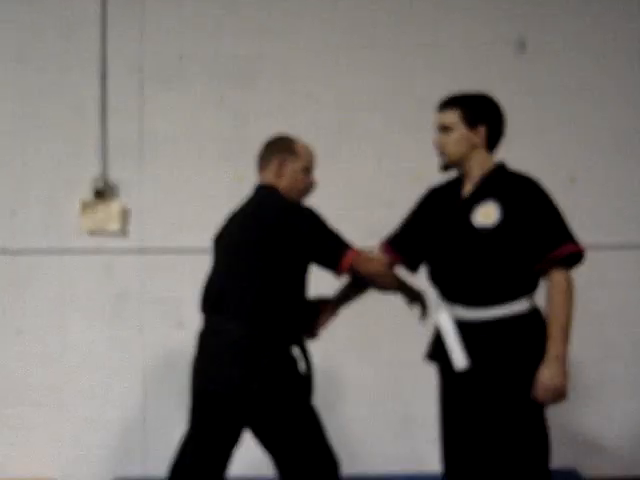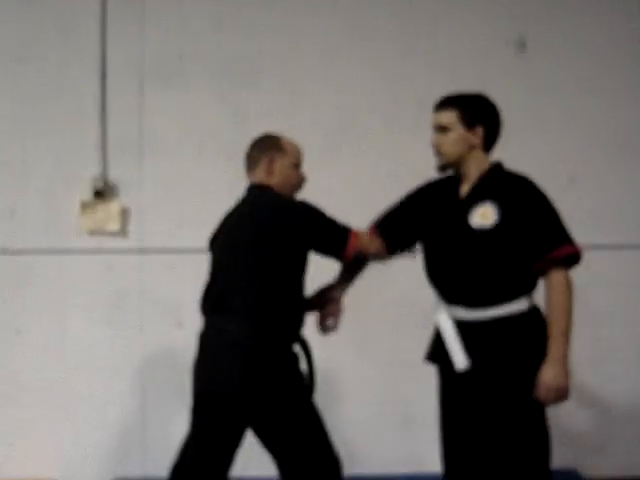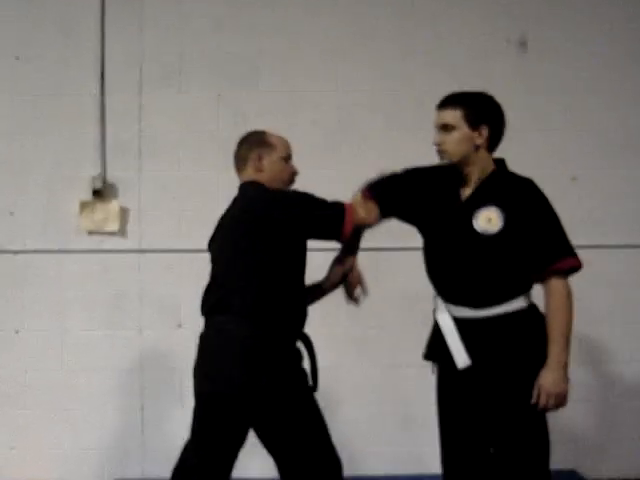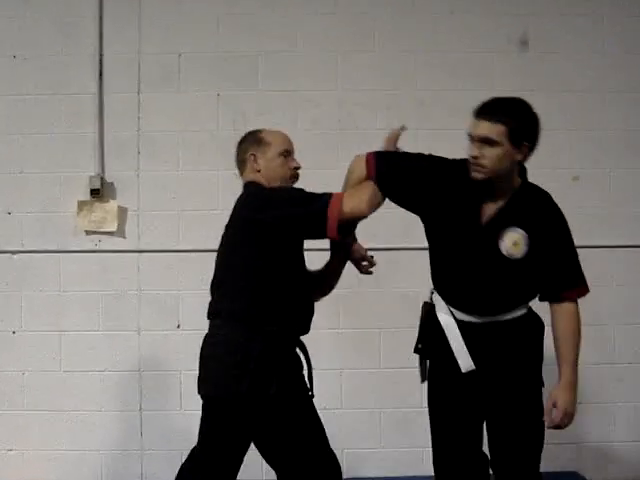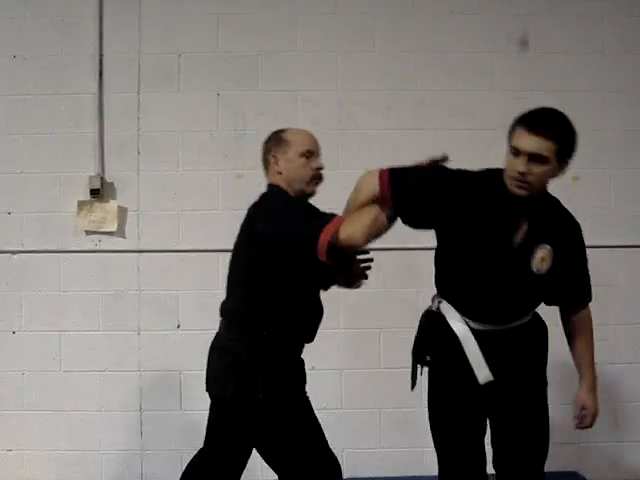
dt=0.2s
person 1, frame 1
left shoulder: (520, 193)
right shoulder: (438, 201)
left elbow: (557, 274)
right elbow: (388, 256)
left wrist: (555, 358)
right wrist: (334, 304)
left hip: (512, 345)
right hip: (460, 347)
person 1, frame 2
left shoulder: (517, 194)
right shoulder: (431, 197)
left elbow: (556, 274)
right elbow: (374, 241)
left wrist: (556, 358)
right wrist: (335, 290)
left hip: (512, 344)
right hip: (458, 346)
person 1, frame 3
left shoulder: (520, 198)
right shoulder: (428, 186)
left elbow: (556, 281)
right elbow: (367, 201)
left wrist: (555, 365)
right wrist: (346, 259)
left hip: (512, 342)
right hip: (456, 344)
person 1, frame 4
left shoulder: (541, 214)
right shoulder: (440, 181)
left elbow: (564, 299)
right elbow: (363, 166)
left wrist: (567, 382)
left hip: (510, 345)
right hip: (450, 340)
person 1, frame 5
left shoulder: (561, 228)
right shoulder: (459, 193)
left elbow: (575, 307)
right elbow: (373, 184)
left wrist: (587, 382)
left hip: (518, 348)
right hip: (455, 344)
person 2, frame 1
left shoulder: (240, 219)
right shoulder: (288, 215)
right elbow: (362, 265)
left wrist: (305, 308)
right wrist: (408, 290)
left hip: (215, 353)
right hip: (258, 359)
person 2, frame 2
left shoulder: (232, 222)
right shoulder: (285, 213)
right elbow: (363, 246)
left wrist: (310, 303)
left hip: (216, 353)
right hip: (260, 359)
person 2, frame 3
left shoulder: (230, 222)
right shoulder: (278, 206)
right elbow: (361, 216)
left wrist: (329, 282)
left hip: (218, 352)
right hip: (262, 357)
person 2, frame 4
left shoulder: (253, 217)
right shoulder: (267, 205)
left elbow: (298, 291)
right elbow: (354, 206)
left wrist: (340, 258)
left hip: (224, 356)
right hip: (259, 360)
person 2, frame 5
left shoulder: (286, 220)
right shoulder: (276, 212)
left elbow: (345, 276)
right elbow: (351, 233)
left wrist: (345, 262)
left hip: (236, 359)
right hip: (260, 366)
